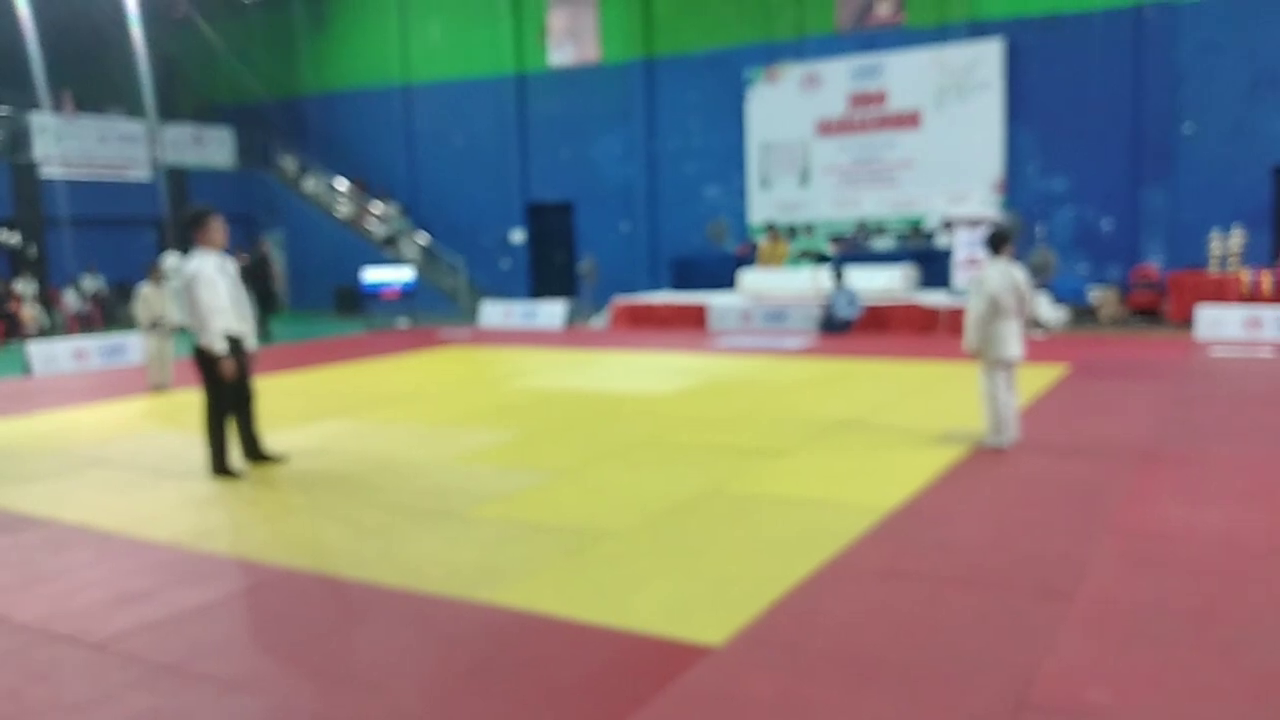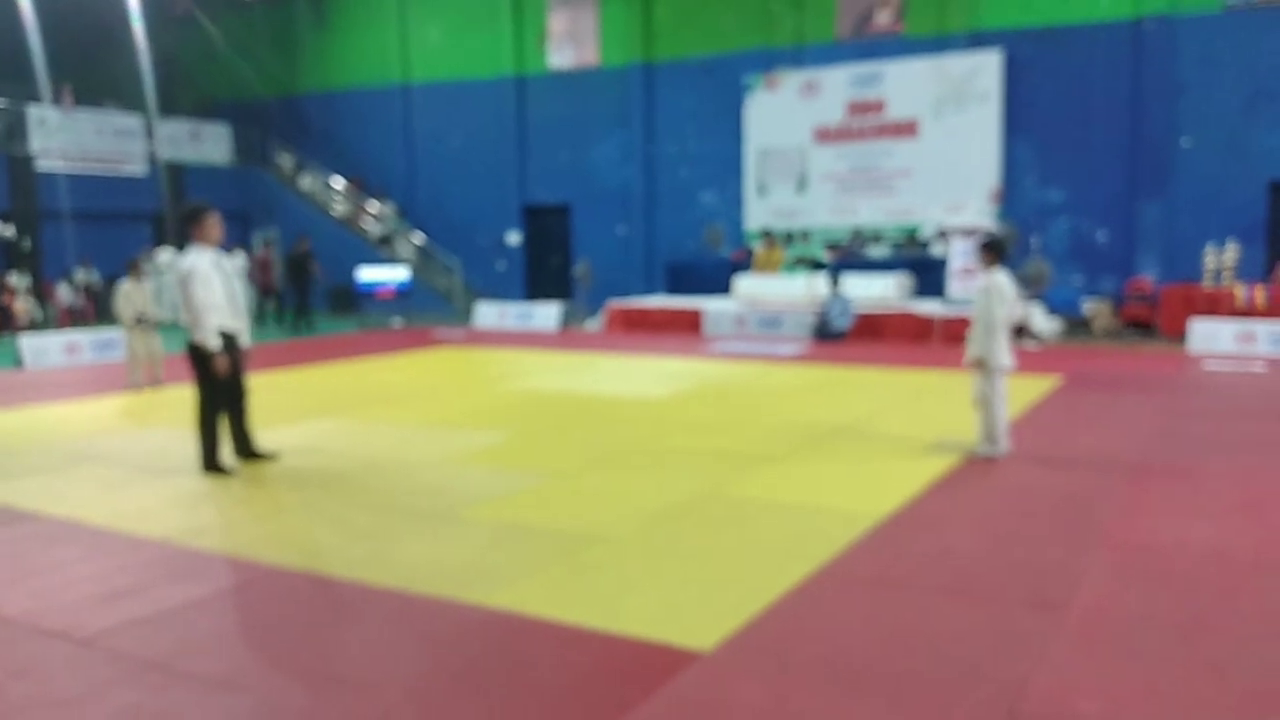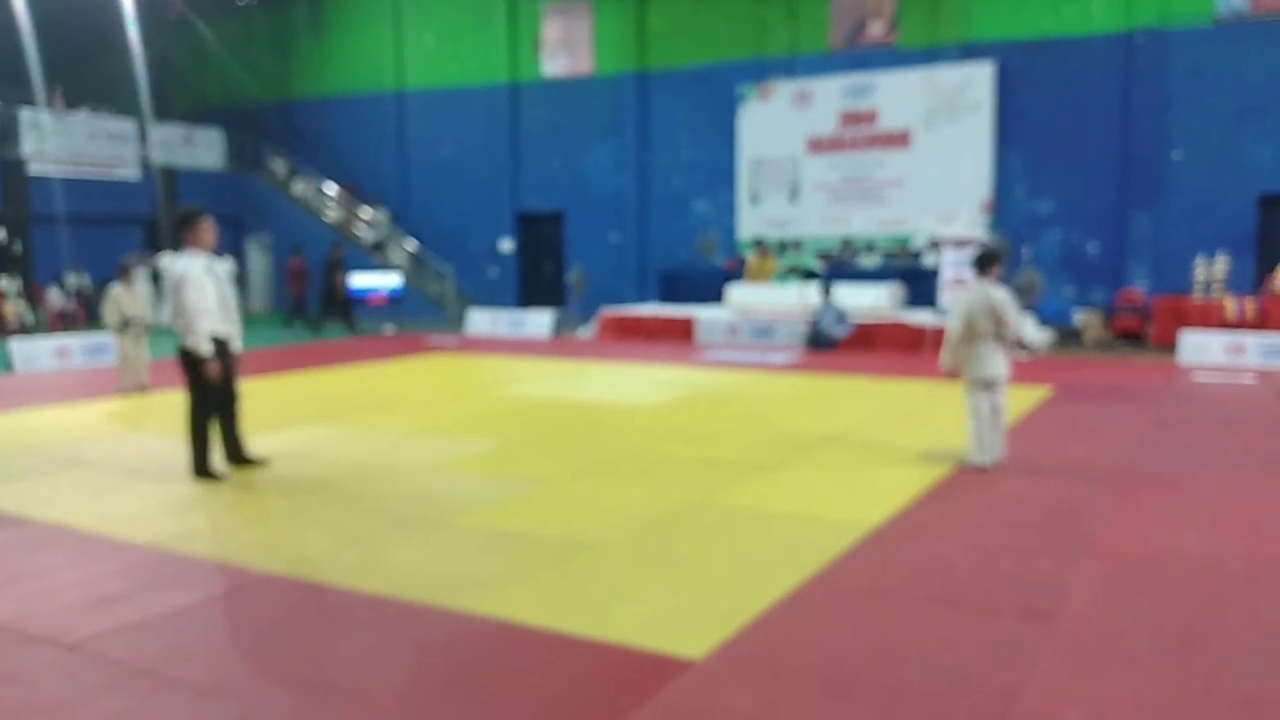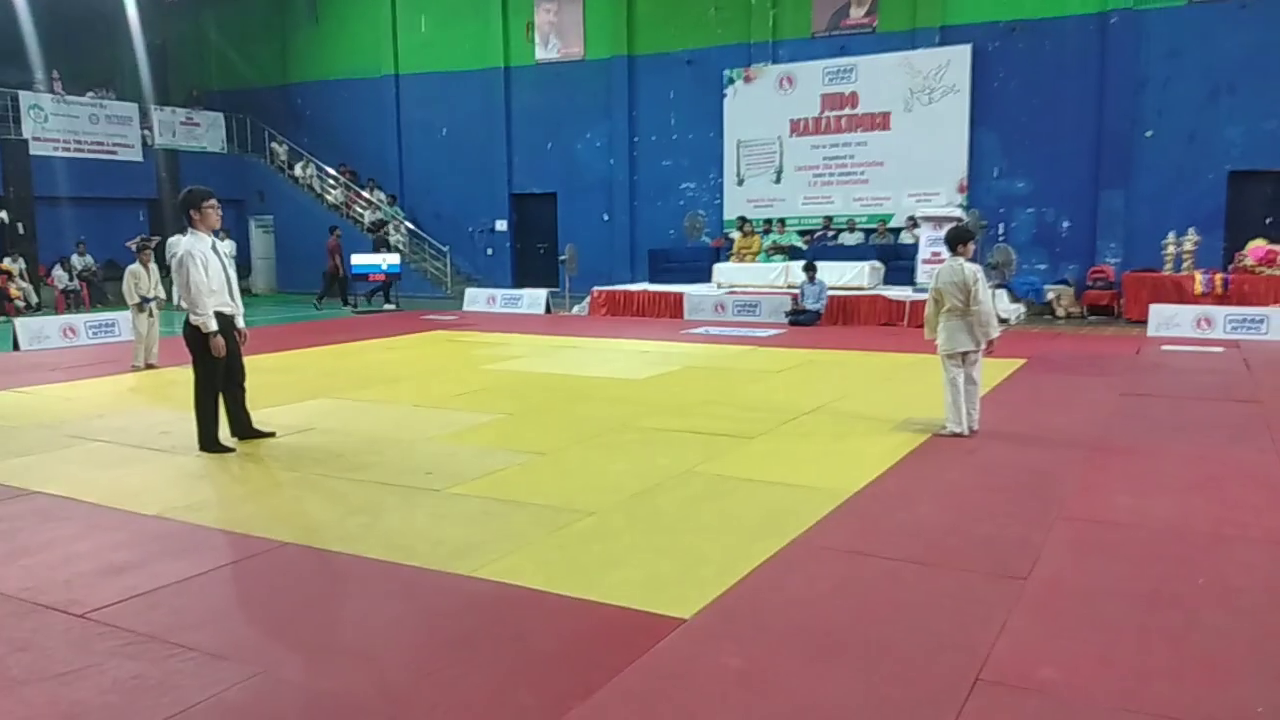
dt=0.7s
person 1, frame 1
left shoulder: (224, 262)
right shoulder: (198, 268)
right elbow: (207, 313)
left wrist: (248, 344)
right wrist: (222, 354)
left hip: (233, 343)
right hip: (216, 347)
left knee: (243, 400)
right knee: (220, 406)
left ankle: (253, 451)
right ankle: (220, 464)
person 1, frame 2
left shoulder: (218, 259)
right shoulder: (194, 264)
right elbow: (201, 309)
left wrist: (241, 341)
right wrist: (215, 350)
left hip: (227, 339)
right hip: (209, 344)
left knee: (235, 397)
right knee: (212, 402)
left ankle: (245, 448)
right ankle: (210, 461)
person 1, frame 3
left shoulder: (214, 266)
right shoulder: (187, 270)
right elbow: (193, 315)
left wrist: (234, 346)
right wrist: (206, 356)
left hip: (221, 345)
right hip: (202, 349)
left knee: (227, 402)
right knee: (204, 408)
left ankle: (236, 454)
right ankle: (201, 466)
person 1, frame 4
left shoulder: (214, 245)
right shoulder: (191, 250)
right elbow: (199, 295)
left wrist: (238, 322)
right wrist: (212, 332)
left hip: (225, 321)
right hip: (207, 326)
left knee: (235, 378)
right knee: (209, 384)
left ankle: (242, 428)
right ankle: (209, 440)
person 2, frame 1
left shoulder: (984, 276)
right shoulder: (1019, 272)
left elbow: (976, 312)
right elbow: (1026, 306)
left wrist: (971, 343)
left hip: (992, 340)
right hip: (1012, 338)
left knee: (995, 387)
right knee: (1007, 385)
left ankle: (1000, 436)
right ankle: (1011, 431)
person 2, frame 2
left shoulder: (991, 283)
right shoulder: (1005, 279)
left elbow: (987, 321)
right elbow: (1013, 314)
left wrist: (977, 353)
left hip: (989, 350)
right hip: (999, 348)
left knee: (989, 397)
right knee: (994, 396)
left ankle: (993, 445)
right ankle: (1000, 441)
person 2, frame 3
left shoulder: (968, 296)
right shoulder: (1002, 294)
left elbow: (954, 330)
right elbow: (1012, 328)
left wrist: (949, 361)
right wrist: (1005, 349)
left hip: (974, 359)
right hip: (997, 359)
left knee: (978, 409)
right knee: (996, 407)
left ankle: (981, 456)
right ankle: (995, 452)
person 2, frame 4
left shoulder: (939, 273)
right shoulder: (973, 271)
left elbow: (932, 308)
right elbow: (982, 306)
left wrist: (932, 332)
right wrist: (989, 334)
left hip: (949, 332)
right hip: (971, 331)
left knee: (953, 379)
right knee: (971, 379)
left ankle: (956, 425)
right ankle: (970, 422)
